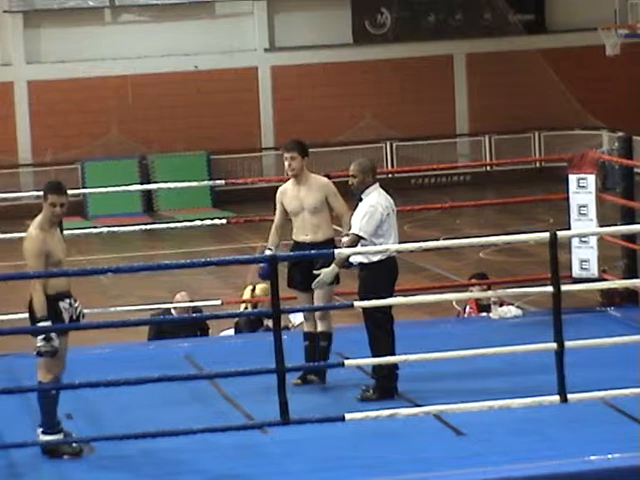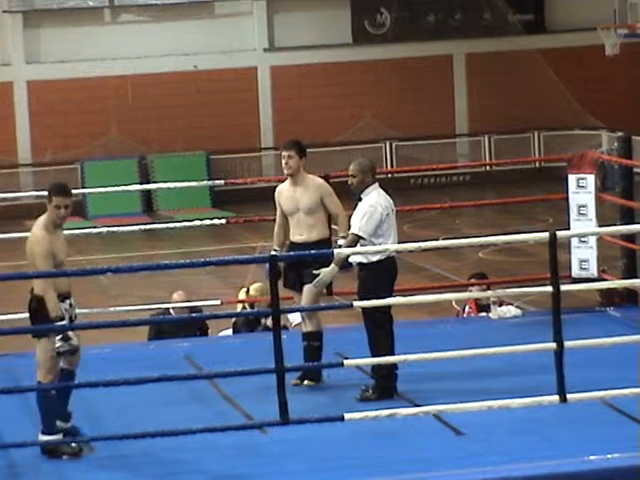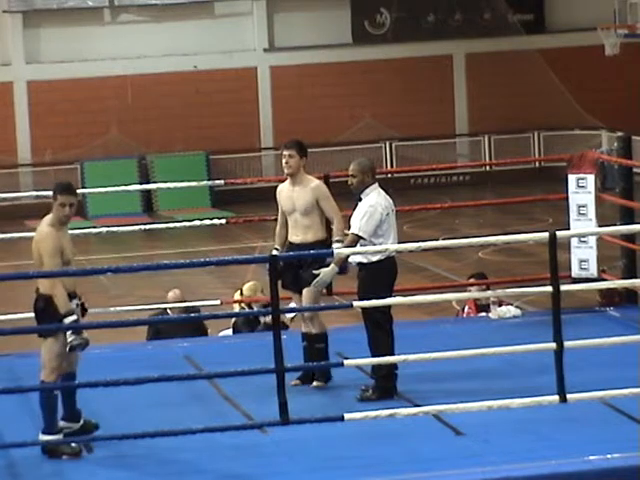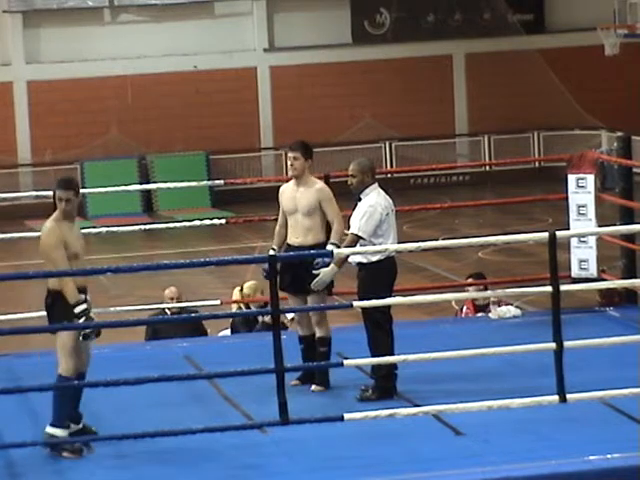
dt=0.3s
person 1, frame 1
left shoulder: (56, 226)
right shoulder: (36, 237)
right elbow: (37, 286)
left wrist: (72, 302)
right wrist: (43, 328)
left hip: (61, 302)
right hip: (46, 306)
left knee: (57, 369)
right knee: (48, 373)
left ankle: (50, 425)
right ankle: (49, 438)
person 1, frame 2
left shoulder: (55, 227)
right shoulder: (41, 237)
right elbow: (47, 287)
left wrist: (68, 304)
right wrist: (59, 327)
left hip: (61, 301)
right hip: (46, 306)
left knee: (71, 361)
right knee: (48, 372)
left ankle: (61, 420)
right ankle: (48, 436)
person 1, frame 3
left shoulder: (59, 227)
right shoulder: (48, 235)
right elbow: (55, 283)
left wrist: (77, 300)
right wrist: (71, 321)
left hip: (65, 301)
right hip: (51, 306)
left knee: (70, 364)
right knee: (51, 371)
left ankle: (71, 421)
right ankle: (50, 437)
person 1, frame 4
left shoulder: (73, 223)
right shoulder: (53, 230)
right elbow: (63, 276)
right wrist: (81, 310)
left hip: (76, 297)
right hip: (62, 301)
left knee: (82, 363)
right knee: (67, 366)
left ankle: (72, 422)
right ankle: (56, 431)
person 2, frame 1
left shoulder: (323, 185)
right shoulder: (283, 192)
left elbow: (345, 214)
right elbow: (278, 226)
right wrist: (269, 253)
left hip: (324, 249)
right hip: (299, 251)
left knee: (321, 313)
right knee: (307, 314)
left ankle: (320, 368)
right ankle: (309, 368)
person 2, frame 2
left shoulder: (318, 186)
right shoulder: (280, 192)
left elbow: (340, 215)
right wrist: (275, 254)
left hip: (319, 249)
right hip: (295, 251)
left knee: (308, 310)
right knee: (304, 314)
left ankle: (315, 369)
right ankle: (308, 369)
person 2, frame 3
left shoulder: (316, 187)
right shoulder: (281, 190)
left elbow: (337, 220)
left wrist: (336, 249)
right wrist: (276, 252)
left hip: (315, 251)
right hip: (293, 252)
left knee: (311, 313)
right knee: (303, 316)
left ankle: (323, 371)
right ankle: (309, 370)
person 2, frame 4
left shoulder: (320, 190)
right shoulder: (284, 191)
left elbow: (337, 223)
left wrist: (330, 251)
right wrist: (273, 252)
left hip: (314, 253)
right hip: (292, 254)
left knee: (318, 318)
right knee: (300, 319)
left ankle: (322, 376)
right ankle: (309, 370)
person 3, frame 1
left shoulder: (372, 204)
right shoulder: (379, 199)
left elbow: (354, 240)
left wrist: (333, 268)
left hip: (375, 269)
right hip: (379, 266)
left knee: (378, 327)
right knee: (381, 325)
left ankle: (384, 385)
right ankle: (385, 379)
person 3, frame 2
left shoulder: (372, 204)
right shoulder: (378, 198)
left elbow: (354, 240)
left wrist: (333, 268)
left hip: (375, 269)
right hip: (379, 266)
left knee: (377, 326)
right knee: (380, 325)
left ankle: (384, 385)
right ankle: (384, 379)
person 3, frame 3
left shoulder: (372, 204)
right shoulder: (379, 199)
left elbow: (354, 240)
left wrist: (333, 268)
left hip: (375, 269)
right hip: (379, 266)
left knee: (377, 327)
right knee: (380, 325)
left ankle: (384, 385)
right ankle: (384, 379)
person 3, frame 4
left shoulder: (372, 204)
right shoulder: (378, 198)
left elbow: (353, 240)
left wrist: (333, 269)
left hip: (374, 269)
right hip: (379, 266)
left knee: (377, 326)
right knee: (380, 325)
left ankle: (384, 385)
right ankle: (384, 379)
